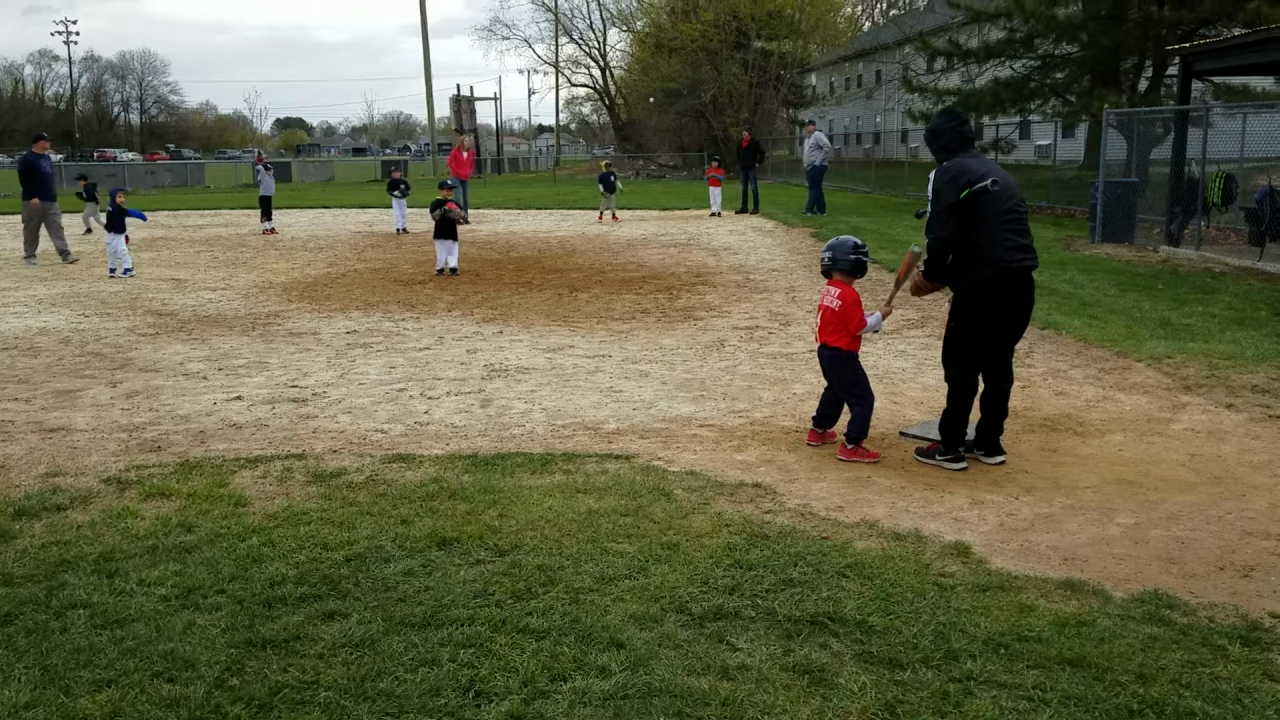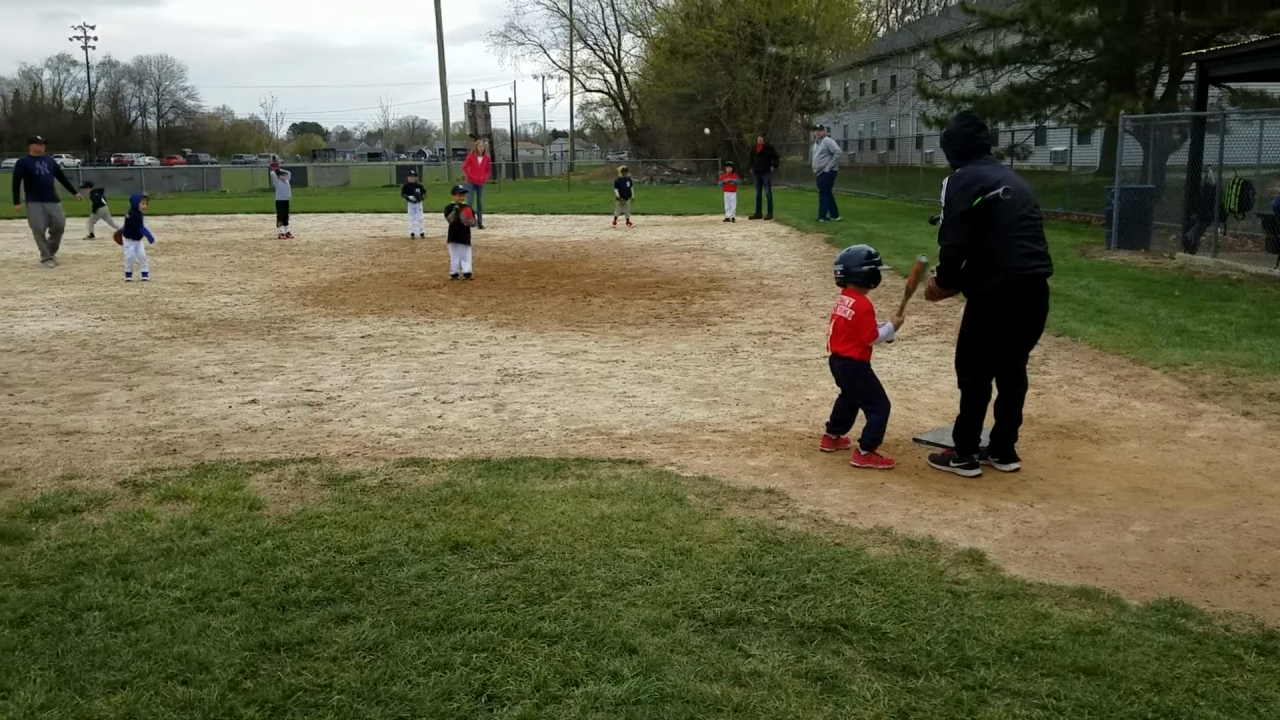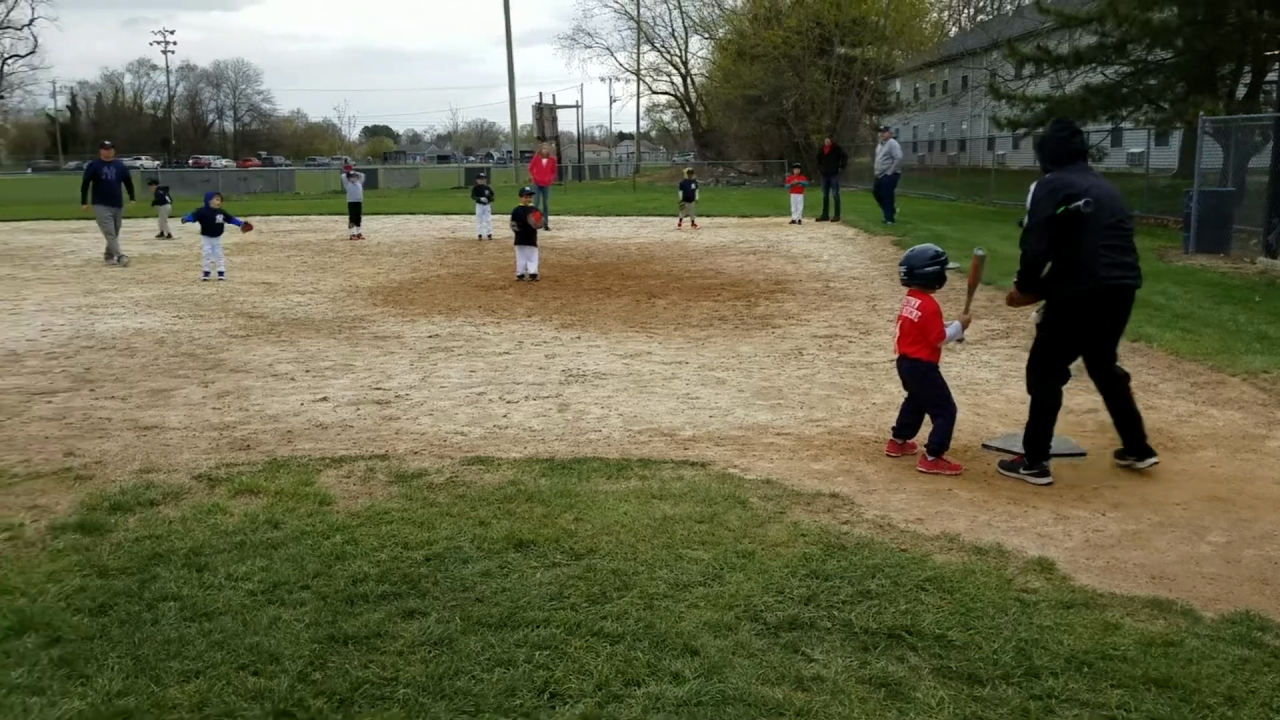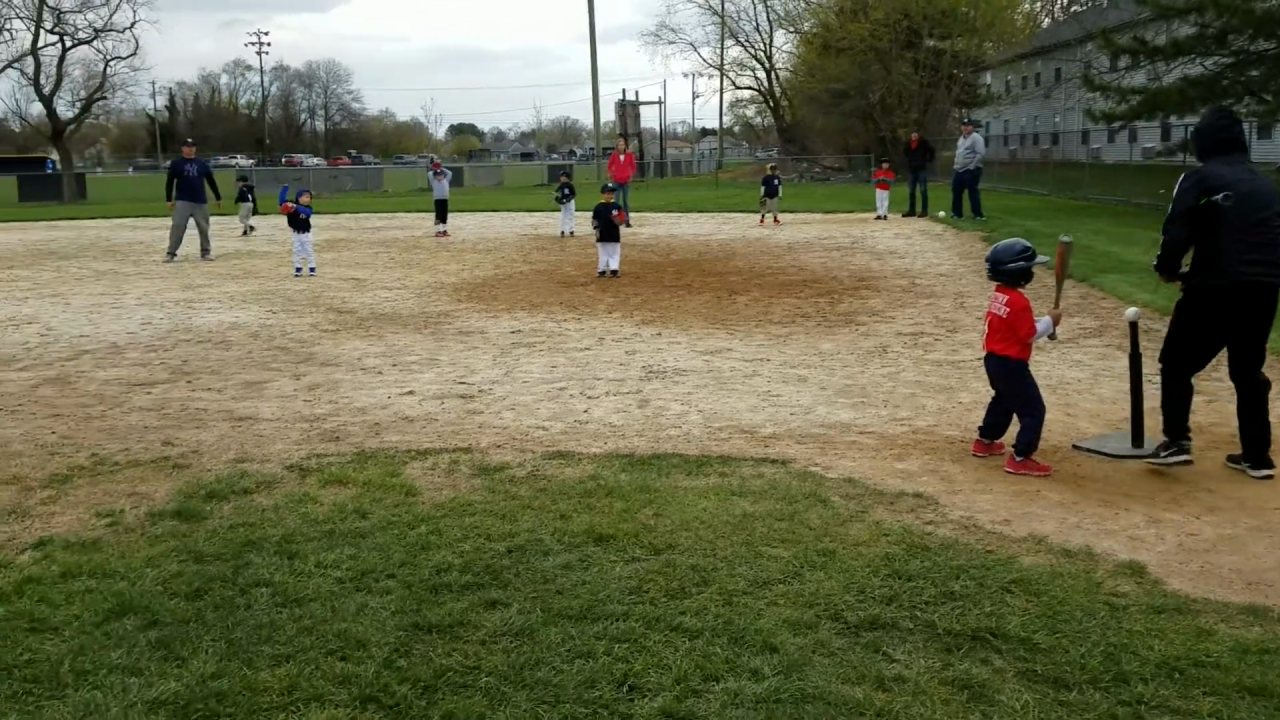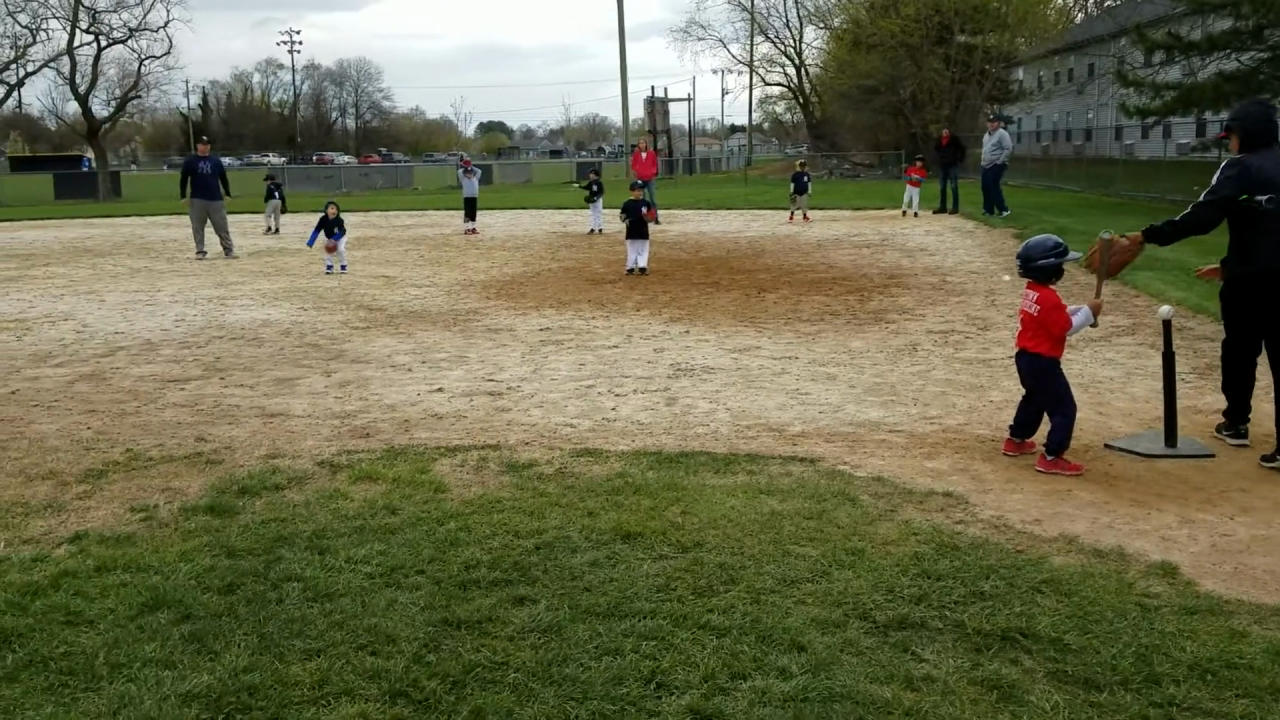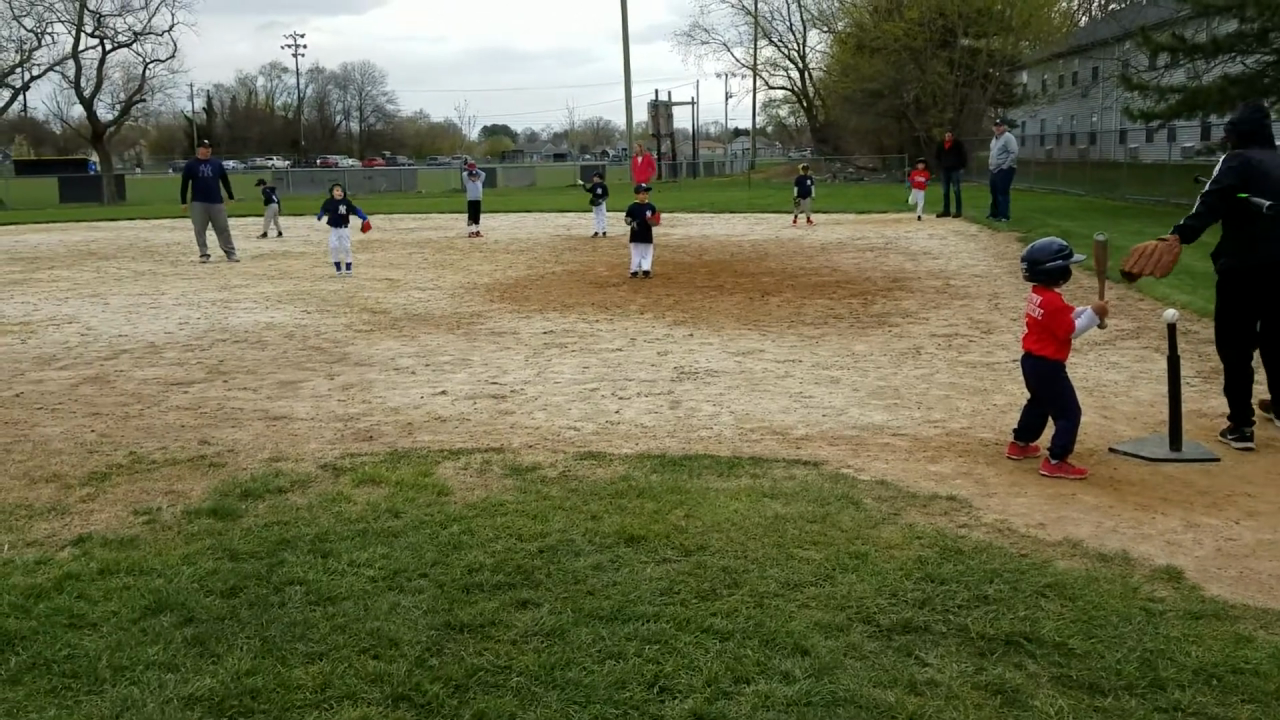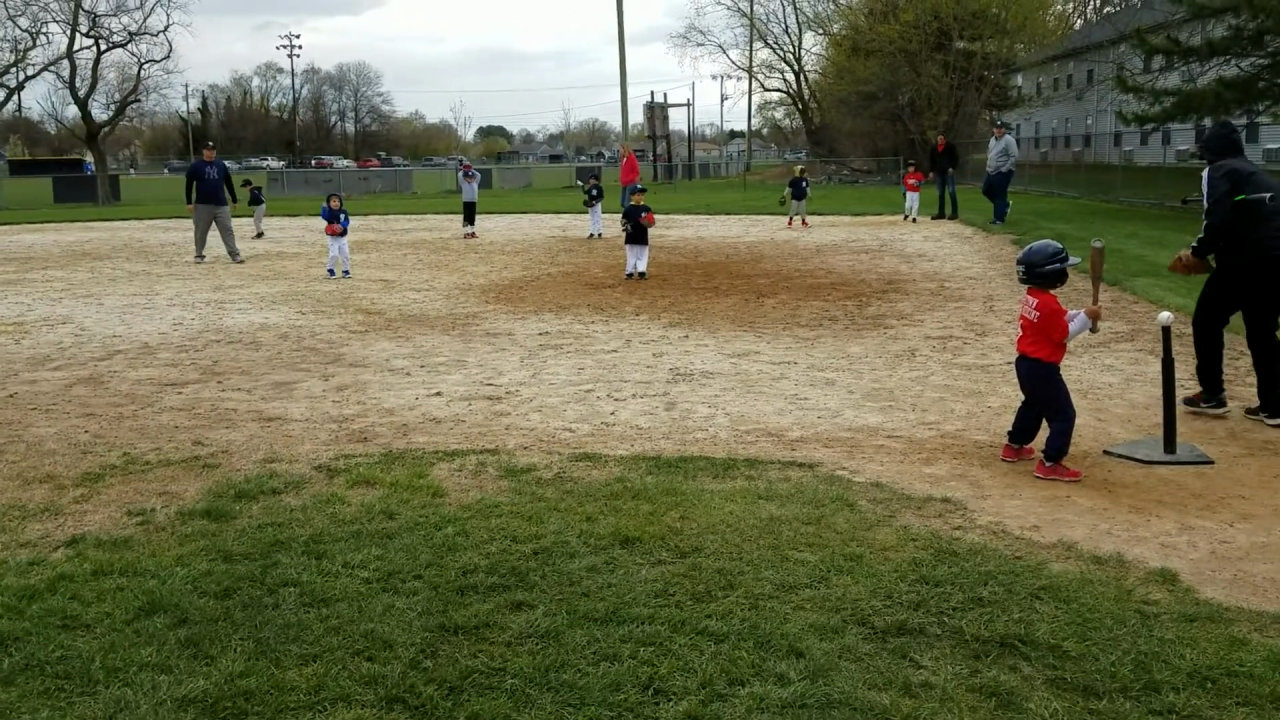
dt=0.4s
person 1, frame 1
left shoulder: (949, 173)
right shoulder: (996, 172)
left elbow: (942, 236)
left wrist: (931, 274)
right wrist: (943, 275)
left hip: (984, 285)
right hip: (1019, 281)
left knee: (962, 364)
right knee: (998, 363)
left ankle: (951, 448)
right ankle: (989, 444)
person 1, frame 2
left shoulder: (962, 180)
right shoulder: (1012, 179)
left elbow: (955, 242)
left wrist: (945, 280)
right wrist: (957, 281)
left hip: (997, 291)
right hip: (1034, 288)
left knee: (975, 370)
right knee: (1012, 370)
left ankle: (965, 455)
right ankle: (1003, 450)
person 1, frame 3
left shoulder: (1050, 187)
right shoulder: (1106, 188)
left elbow: (1035, 247)
left wrist: (1025, 287)
right wrist: (1042, 289)
left hip: (1080, 295)
right hip: (1120, 291)
left knee: (1045, 372)
right knee: (1105, 367)
left ankle: (1035, 462)
right ankle: (1137, 448)
person 1, frame 4
left shoulder: (1198, 178)
left elbow: (1178, 234)
left wrist: (1166, 268)
left hip: (1215, 289)
left knee: (1177, 363)
right knee: (1247, 370)
left ankle: (1176, 441)
person 1, frame 5
left shoulder: (1239, 167)
left elbow: (1202, 217)
left wrist: (1149, 234)
right wrist: (1230, 266)
left knee: (1240, 350)
left ankle: (1237, 423)
person 1, frame 6
left shoulder: (1237, 161)
left elbow: (1212, 203)
left wrist: (1181, 234)
left hip: (1244, 268)
left knee: (1235, 345)
left ankle: (1241, 426)
person 1, frame 7
left shoulder: (1216, 171)
left elbow: (1217, 218)
left wrist: (1198, 252)
right wrist: (1207, 252)
left hip: (1245, 260)
left knee: (1207, 322)
left ankle: (1212, 395)
person 2, frame 1
left shoulder: (828, 289)
right shoulder: (849, 294)
right elbow: (858, 327)
left wrist: (869, 316)
right wrist: (879, 316)
left hip: (826, 351)
right hip: (842, 355)
left knee: (835, 390)
right knee: (863, 399)
left ankle: (818, 430)
right ankle: (851, 447)
person 2, frame 2
left shoulder: (843, 298)
right shoulder: (863, 305)
right elbow: (871, 338)
left wrist: (881, 326)
right wrist: (891, 327)
left hip: (837, 360)
right hip: (854, 364)
left knee: (850, 398)
right knee: (879, 406)
left ankle: (832, 436)
right ankle: (865, 453)
person 2, frame 3
left shoulder: (909, 299)
right shoulder: (929, 306)
right elbow: (939, 339)
left wrist: (951, 326)
right wrist: (959, 326)
left hip: (905, 362)
right hip: (922, 366)
left knee: (916, 401)
right knee: (945, 410)
left ankle: (898, 441)
right ankle: (932, 458)
person 2, frame 4
left shoulder: (998, 295)
right shoulder: (1018, 301)
right elbow: (1029, 335)
left wrist: (1040, 321)
right wrist: (1050, 321)
left hip: (994, 359)
right hip: (1011, 364)
left knee: (1003, 400)
right knee: (1033, 410)
left ankle: (985, 441)
right ankle: (1020, 459)
person 2, frame 5
left shoulder: (1030, 291)
right shoulder: (1048, 298)
left elbow: (1057, 316)
right elbow: (1066, 328)
left wrist: (1080, 310)
right wrist: (1089, 312)
left hip: (1025, 357)
right hip: (1042, 362)
left knee: (1034, 399)
right knee: (1064, 408)
left ankle: (1016, 440)
right ankle: (1051, 457)
person 2, frame 6
left shoulder: (1037, 294)
right shoulder: (1052, 301)
left elbow: (1067, 315)
right elbow: (1070, 330)
left wrist: (1090, 311)
right wrist: (1093, 313)
left hip: (1031, 360)
right hip: (1048, 365)
left knee: (1039, 402)
right knee: (1068, 412)
left ankle: (1020, 443)
right ankle: (1056, 461)
person 2, frame 7
left shoulder: (1031, 296)
right shoulder: (1048, 303)
left elbow: (1060, 319)
right elbow: (1064, 334)
left wrist: (1082, 314)
right wrist: (1087, 317)
left hip: (1025, 362)
right hip: (1042, 368)
left knee: (1033, 405)
right knee: (1063, 414)
left ankle: (1014, 446)
right ankle: (1050, 464)
